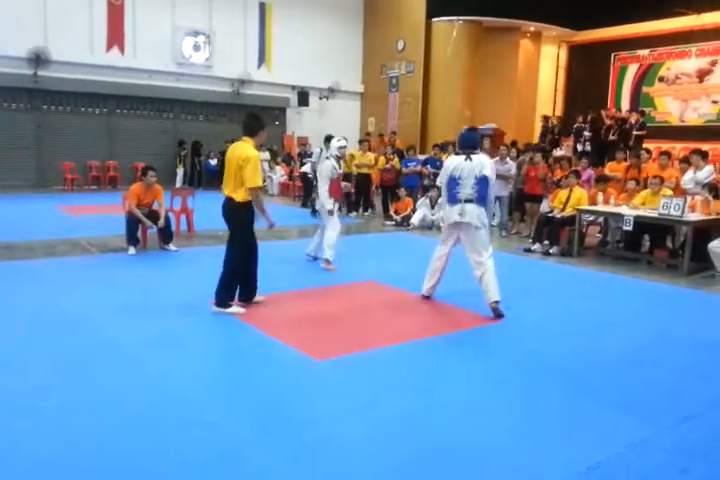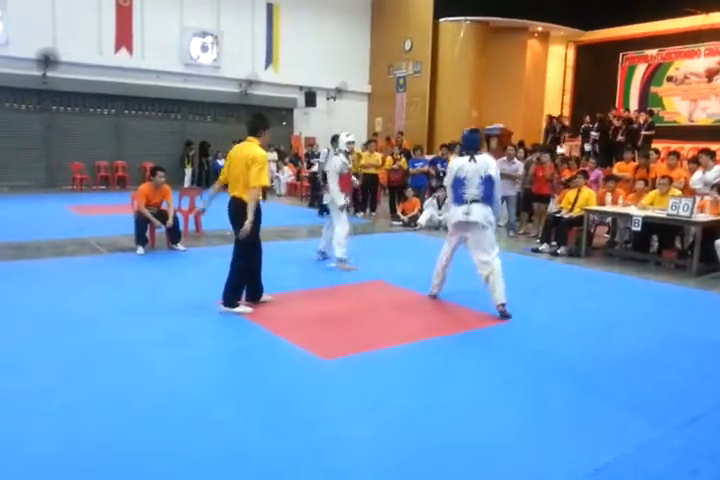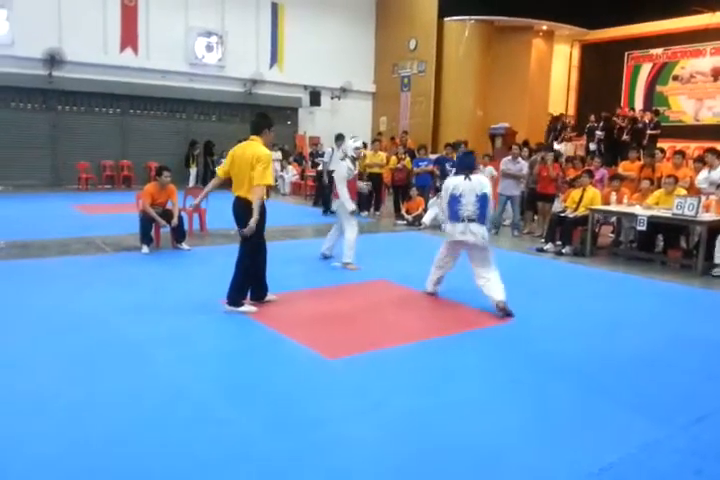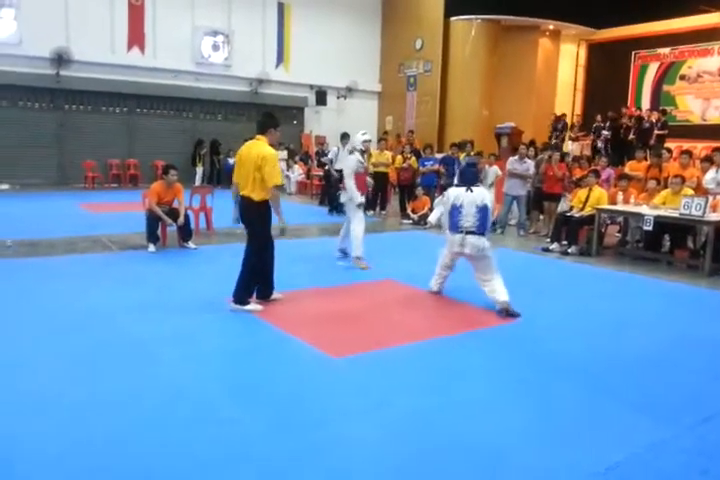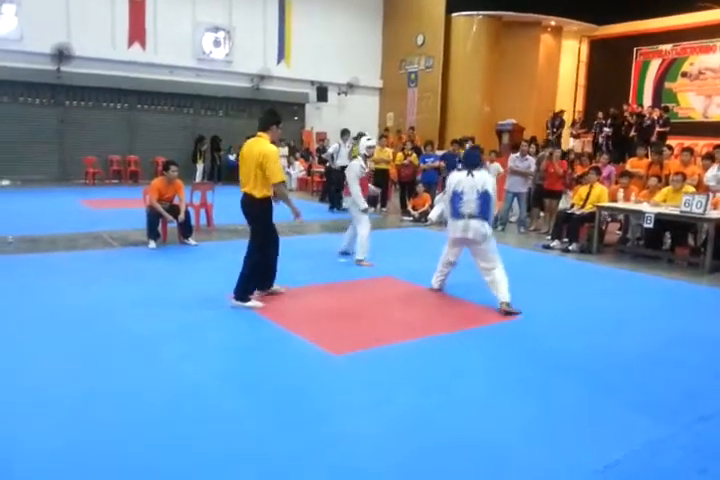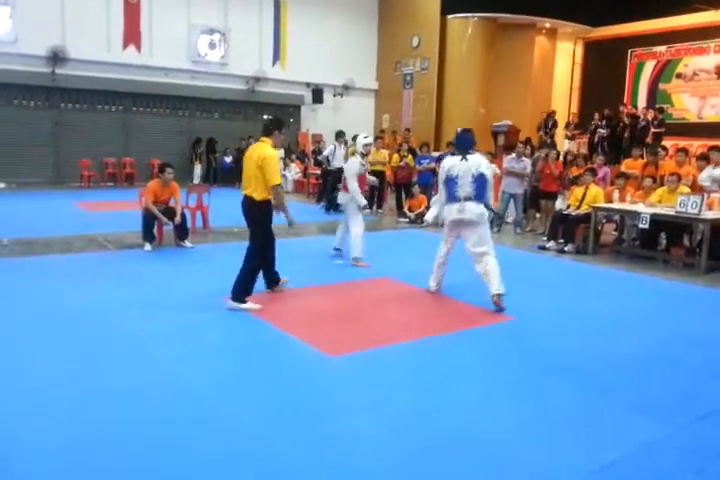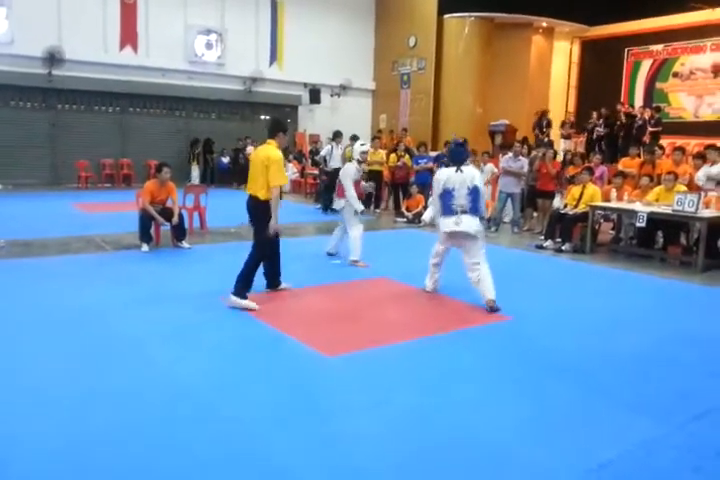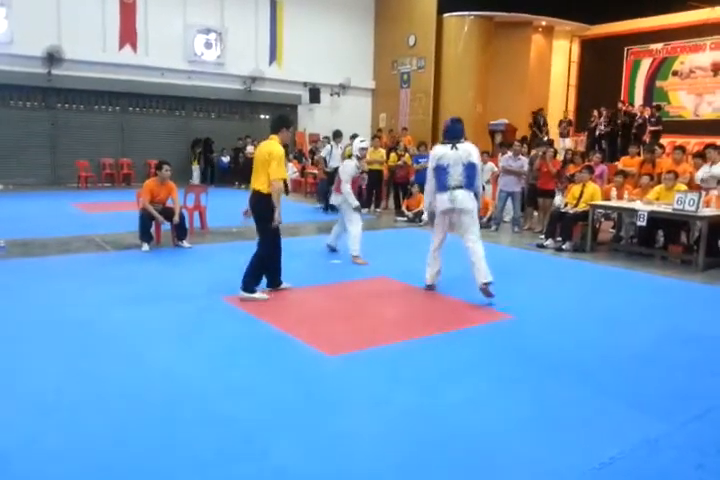
dt=0.2s
person 1, frame 1
left shoulder: (234, 148)
right shoulder: (252, 154)
right elbow: (253, 191)
right wrist: (266, 216)
left hip: (230, 204)
right hip: (241, 208)
left knee: (248, 250)
right knee: (236, 255)
left ankle: (247, 294)
right ankle: (222, 302)
person 1, frame 2
left shoulder: (236, 150)
right shoulder: (259, 155)
left elbow: (221, 180)
right elbow: (255, 189)
left wrist: (207, 204)
right wrist: (250, 219)
left hip: (235, 204)
right hip: (247, 208)
left knee: (253, 251)
right knee: (244, 254)
left ankle: (255, 294)
right ankle: (230, 302)
person 1, frame 3
left shoulder: (238, 149)
right shoulder: (263, 154)
left elbow: (219, 176)
right elbow: (259, 187)
left wrist: (200, 199)
right wrist: (255, 217)
left hip: (239, 203)
right hip: (251, 207)
left knee: (257, 250)
right knee: (249, 253)
left ankle: (259, 293)
right ankle: (234, 301)
person 1, frame 4
left shoulder: (244, 148)
right shoulder: (268, 152)
left elbow: (236, 183)
right elbow: (272, 189)
left wrist: (238, 208)
right wrist: (281, 218)
left hip: (246, 204)
right hip: (258, 206)
left knee: (265, 248)
right knee: (255, 252)
left ankle: (265, 292)
right ankle: (240, 299)
person 1, frame 5
left shoulder: (248, 145)
right shoulder: (269, 150)
right elbow: (278, 185)
right wrist: (293, 208)
left hip: (248, 199)
right hip: (260, 203)
left knee: (270, 241)
right knee: (257, 249)
left ankle: (265, 284)
right ankle: (241, 296)
person 1, frame 6
left shoulder: (253, 149)
right shoulder: (269, 153)
right elbow: (275, 188)
left wrist: (273, 204)
right wrist: (287, 214)
left hip: (249, 201)
right hip: (259, 205)
left knee: (267, 243)
right knee: (256, 251)
left ankle: (273, 281)
right ankle: (238, 297)
person 1, frame 7
left shoulder: (259, 150)
right shoulder: (275, 154)
right elbow: (275, 189)
right wrist: (274, 218)
left hip: (254, 201)
right hip: (263, 204)
left knee: (272, 243)
right knee: (260, 249)
left ankle: (274, 282)
right ankle: (239, 293)
person 1, frame 8
left shoulder: (263, 145)
right shoulder: (277, 150)
right elbow: (276, 183)
left wrist: (252, 205)
right wrist: (278, 210)
left hip: (257, 197)
right hip: (265, 199)
left knee: (273, 241)
right knee: (267, 244)
left ankle: (274, 282)
right ankle: (248, 287)
person 2, frame 1
left shoulder: (450, 162)
right shoulder: (486, 162)
left elbow: (444, 190)
right elbow: (490, 194)
right wrist: (487, 215)
left hip: (453, 214)
right hip: (475, 214)
left knee: (441, 253)
right knee: (483, 259)
left ankle: (427, 291)
right ankle: (493, 300)
person 2, frame 2
left shoulder: (454, 163)
right shoulder: (490, 162)
left elbow: (450, 191)
right elbow: (495, 193)
right wrist: (494, 216)
left hip: (458, 214)
right hip: (481, 213)
left knee: (447, 252)
right knee: (489, 259)
left ankle: (435, 290)
right ankle: (500, 303)
person 2, frame 3
left shoulder: (449, 182)
right shoulder: (484, 182)
left elbow: (444, 209)
right elbow: (488, 210)
right wrist: (482, 228)
left hip: (455, 230)
right hip: (477, 231)
left knee: (442, 261)
right knee: (486, 271)
left ankle: (431, 287)
right ankle: (500, 301)
person 2, frame 4
left shoulder: (450, 193)
right shoulder: (486, 194)
left elbow: (445, 219)
right elbow: (488, 221)
left hip: (455, 240)
right hip: (477, 241)
left knee: (446, 262)
right knee: (490, 276)
left ankle: (435, 286)
right ankle: (504, 302)
person 2, frame 5
left shoulder: (453, 177)
right shoulder: (488, 178)
left elbow: (447, 206)
right elbow: (491, 208)
right wrist: (486, 224)
left hip: (457, 226)
right hip: (479, 228)
left knee: (448, 258)
right knee: (493, 266)
left ankle: (436, 283)
right ankle: (504, 302)
person 2, frame 6
left shoulder: (446, 163)
right shoulder: (482, 161)
left elbow: (442, 192)
right elbow: (488, 190)
left wrist: (443, 212)
right wrist: (486, 208)
left hip: (452, 211)
right hip: (475, 211)
left knee: (445, 250)
right knee: (485, 253)
left ankle: (434, 285)
right ankle: (496, 294)
person 2, frame 7
left shoulder: (441, 175)
right shoulder: (474, 173)
left elbow: (436, 203)
right elbow: (480, 202)
left wrist: (439, 223)
right wrist: (479, 220)
left hip: (448, 223)
right hip: (470, 223)
left knee: (437, 255)
right knee: (477, 264)
left ankle: (430, 285)
right ankle: (490, 299)
person 2, frame 8
left shoulder: (437, 151)
right shoulder: (472, 149)
left elbow: (430, 182)
right elbow: (478, 179)
left wrist: (428, 208)
right wrist: (476, 199)
left hip: (443, 200)
right hip: (465, 199)
left knee: (437, 242)
right knee: (473, 241)
left ankle: (431, 281)
right ankle: (484, 281)
person 3, frame 1
left shoulder: (338, 163)
right shoulder: (328, 164)
right elbow: (323, 187)
left wrist: (343, 186)
right wrist: (328, 205)
left hip: (333, 201)
right hip: (327, 201)
left knee: (326, 228)
right knee: (334, 227)
left ankle: (312, 252)
right ankle: (327, 259)
person 3, frame 2
left shoulder: (347, 158)
right shoulder: (337, 160)
right elbow: (332, 182)
right wrist: (340, 201)
left hip: (341, 197)
right hip: (336, 198)
left knee: (332, 223)
right knee: (342, 226)
left ankle: (323, 250)
right ankle: (341, 259)
person 3, frame 3
left shoulder: (353, 164)
right shoulder: (343, 165)
right elbow: (341, 188)
right wrist: (350, 207)
left hip: (347, 201)
right hip: (343, 202)
left knee: (339, 227)
right knee: (352, 229)
left ankle: (326, 251)
right ankle: (347, 261)
person 3, frame 4
left shoulder: (362, 157)
right shoulder: (352, 158)
right elbow: (349, 181)
left wrist: (368, 181)
right wrist: (358, 199)
left hip: (357, 195)
right hip: (352, 196)
left knee: (350, 222)
right knee: (358, 224)
left ankle: (342, 248)
right ankle: (357, 257)
person 3, frame 5
left shoulder: (364, 163)
right shoulder: (355, 164)
right elbow: (353, 187)
left wrist: (372, 189)
right wrist: (363, 205)
left hip: (358, 199)
right hip: (354, 200)
left knee: (356, 226)
right knee: (364, 226)
left ankle: (345, 249)
right ankle: (360, 258)
person 3, frame 6
left shoulder: (362, 160)
right shoulder: (354, 162)
left elbow: (362, 177)
right elbow: (352, 184)
left wrist: (371, 179)
right wrist: (362, 201)
left hip: (353, 196)
right hip: (351, 196)
left knee: (347, 222)
right knee: (357, 225)
left ankle: (338, 246)
right ankle: (356, 257)
person 3, frame 7
left shoulder: (358, 167)
right shoulder: (350, 168)
left elbow: (358, 185)
right elbow: (349, 190)
left wrist: (366, 187)
right wrist: (359, 207)
left hip: (346, 202)
right hip: (345, 202)
left knee: (344, 226)
right knee: (356, 228)
left ankle: (331, 250)
right ankle: (354, 259)
person 3, frame 8
left shoulder: (356, 163)
right shoulder: (350, 164)
right elbow: (345, 186)
left wrist: (361, 180)
right wrist: (355, 203)
left hip: (345, 197)
right hip: (344, 198)
left knee: (343, 221)
right knee: (355, 224)
left ankle: (331, 244)
right ankle: (355, 255)
